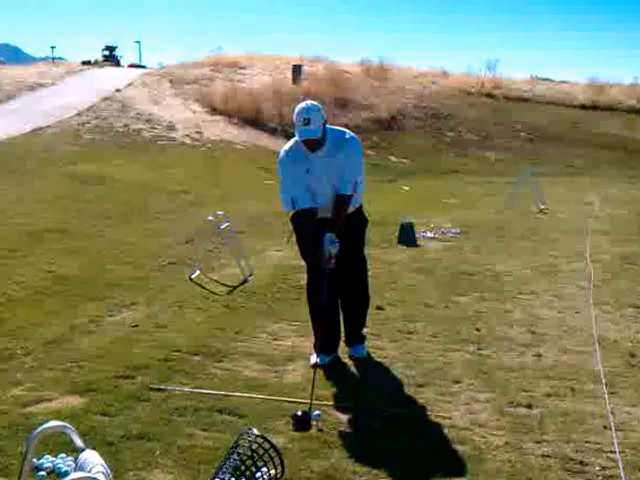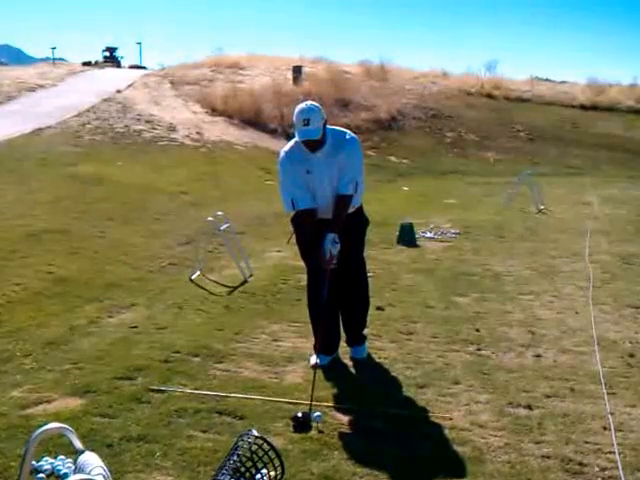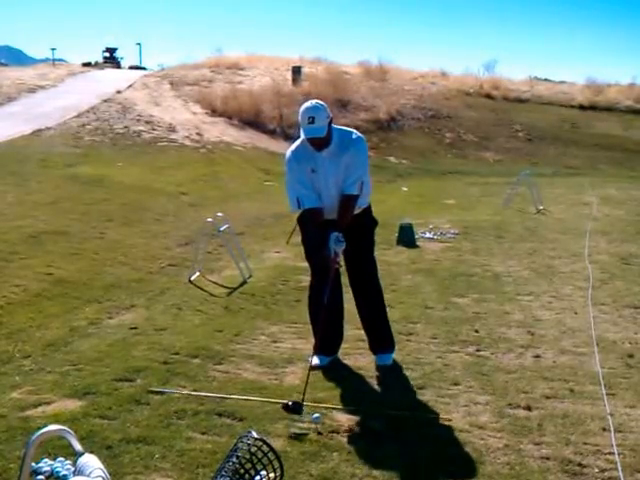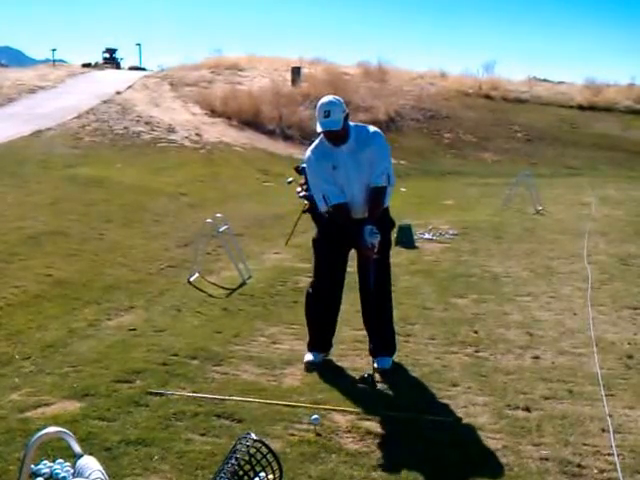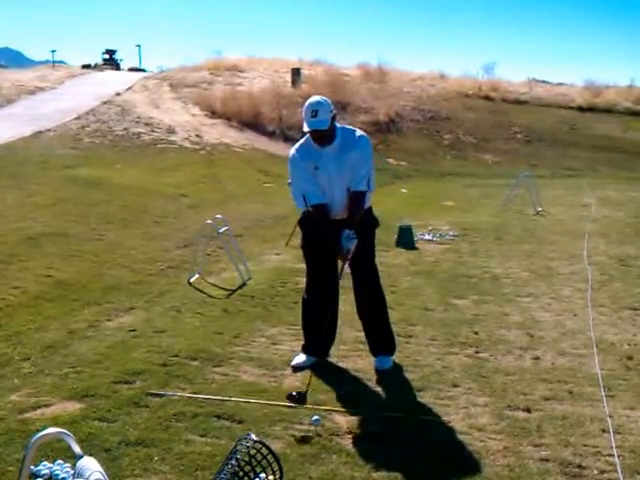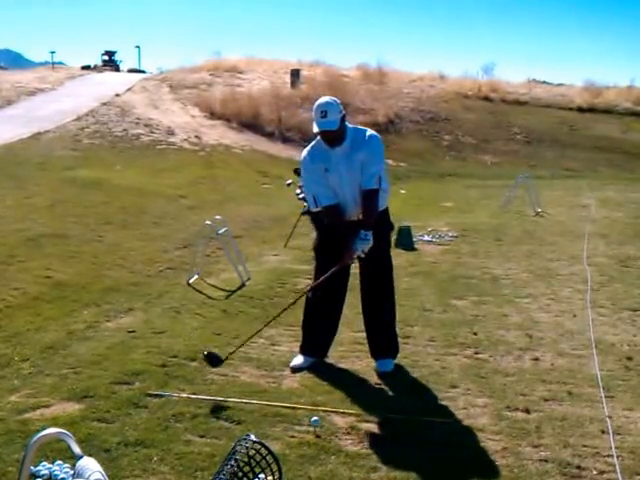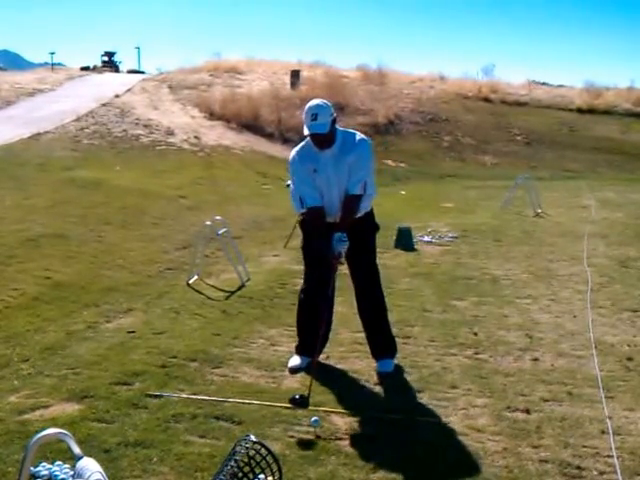
dt=0.5s
person 1, frame 1
left shoulder: (348, 143)
right shoulder: (288, 156)
left elbow: (345, 193)
right elbow: (302, 205)
left wrist: (333, 234)
right wrist: (318, 244)
left hip: (348, 218)
right hip: (310, 222)
left knee: (353, 279)
right knee: (319, 282)
left ankle: (355, 338)
right ankle: (325, 346)
person 1, frame 2
left shoulder: (348, 143)
right shoulder: (288, 157)
left elbow: (346, 193)
right elbow: (303, 206)
left wrist: (334, 234)
right wrist: (319, 244)
left hip: (348, 218)
right hip: (311, 222)
left knee: (352, 280)
right knee: (319, 283)
left ankle: (356, 338)
right ankle: (325, 347)
person 1, frame 3
left shoulder: (355, 143)
right shoulder: (295, 156)
left elbow: (351, 193)
right elbow: (308, 205)
left wrist: (339, 234)
right wrist: (324, 243)
left hip: (356, 220)
right hip: (317, 223)
left knee: (366, 283)
right knee: (322, 285)
left ankle: (383, 346)
right ankle: (325, 348)
person 1, frame 4
left shoulder: (373, 138)
right shoulder: (314, 156)
left elbow: (379, 186)
right elbow: (334, 203)
left wrist: (371, 227)
right wrist: (355, 236)
left hip: (374, 218)
right hip: (334, 223)
left knee: (377, 286)
right knee: (324, 284)
left ankle: (383, 349)
right ankle: (318, 346)
person 1, frame 5
left shoulder: (359, 142)
right shoulder: (298, 155)
left elbow: (359, 191)
right elbow: (314, 203)
left wrist: (349, 231)
right wrist: (334, 240)
left hip: (358, 221)
right hip: (318, 225)
left knee: (367, 285)
right knee: (318, 287)
left ankle: (383, 349)
right ankle: (315, 348)
person 1, frame 6
left shoulder: (370, 141)
right shoulder: (310, 157)
left elbow: (371, 190)
right elbow: (327, 205)
left wrist: (365, 231)
right wrist: (346, 239)
left hip: (373, 221)
right hip: (333, 225)
left knee: (378, 288)
right knee: (325, 287)
left ankle: (384, 352)
right ankle: (312, 349)
person 1, frame 7
left shoulder: (359, 145)
right shoulder: (299, 157)
left elbow: (354, 196)
right elbow: (311, 206)
left wrist: (341, 235)
right wrist: (326, 244)
left hip: (358, 223)
right hip: (318, 225)
left knee: (368, 288)
right knee: (314, 288)
left ankle: (384, 353)
right ankle: (306, 350)
